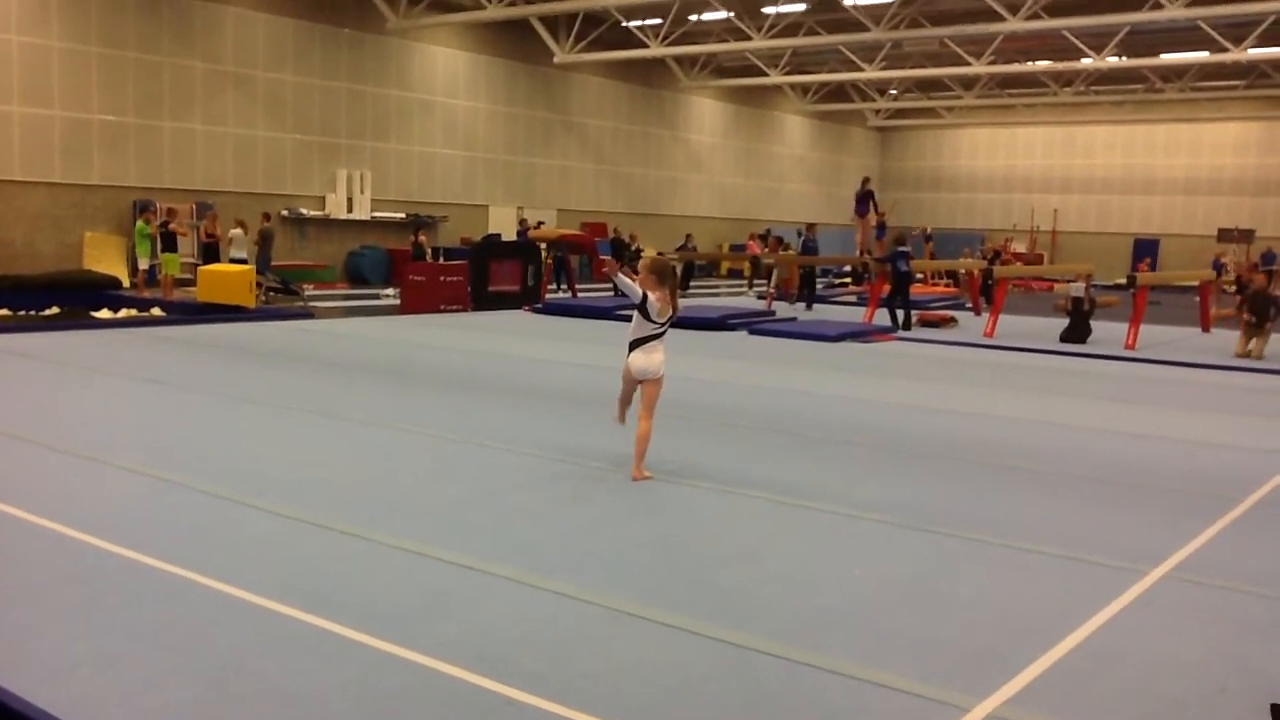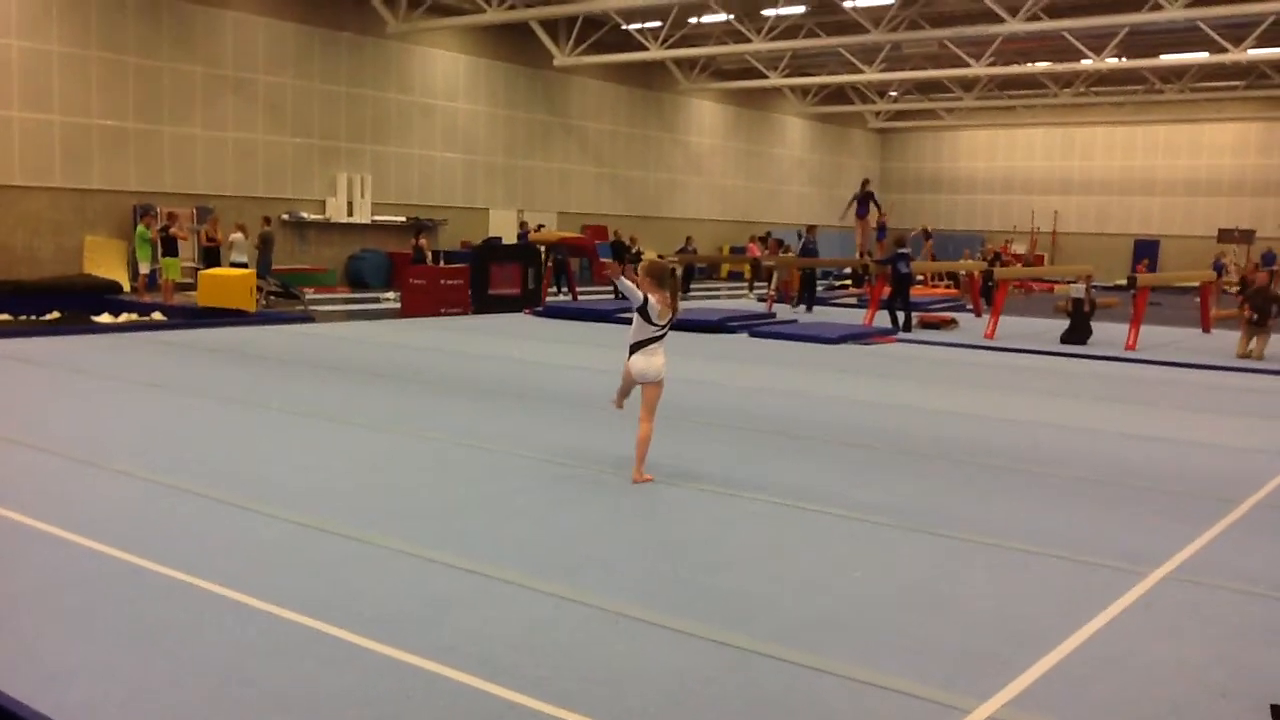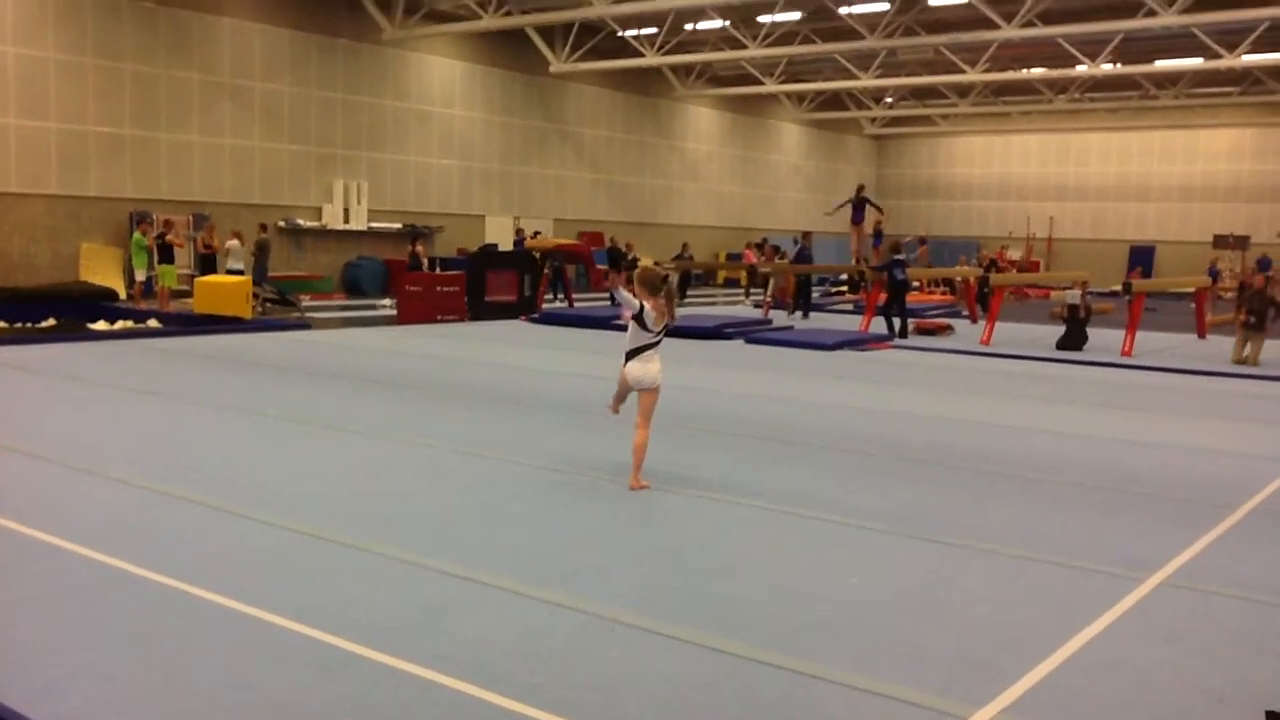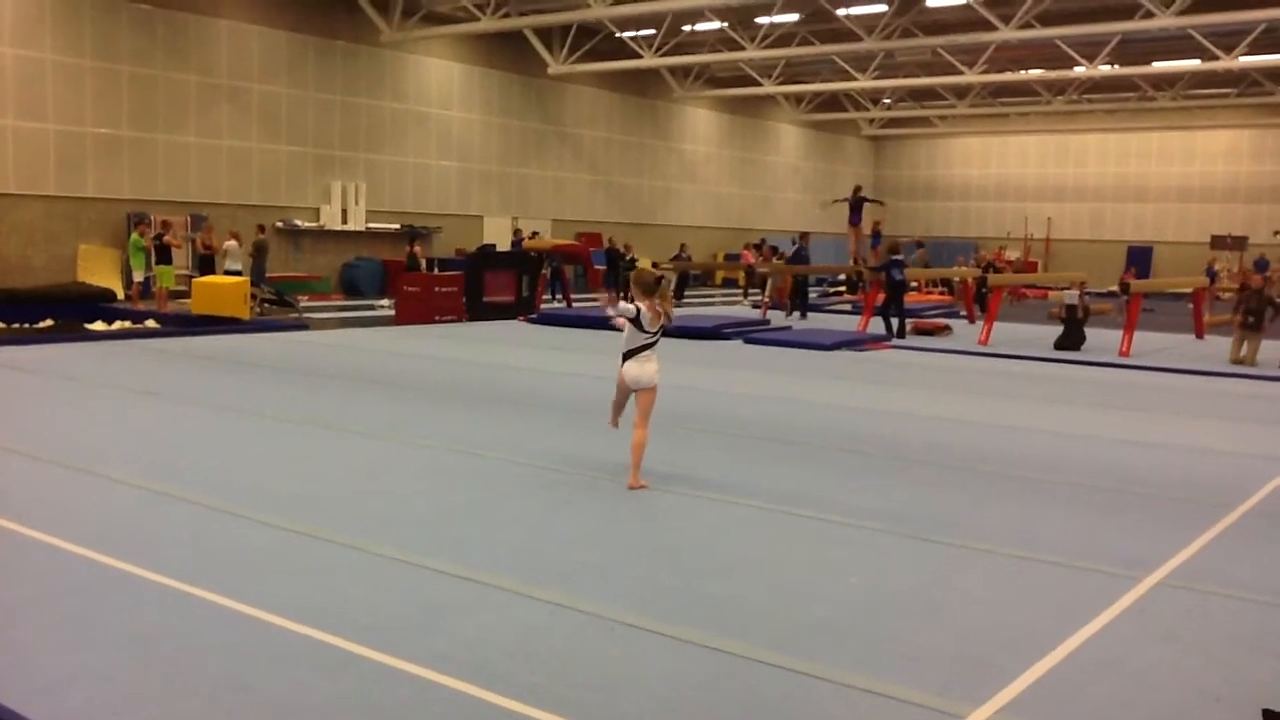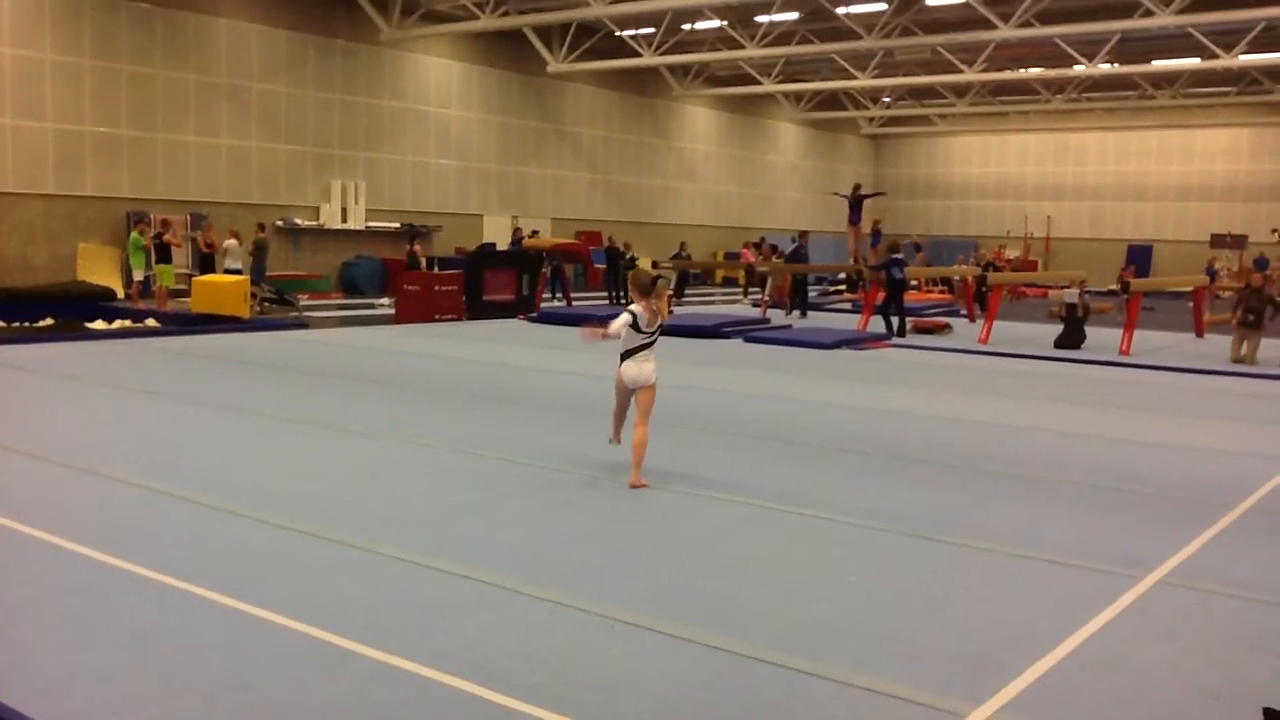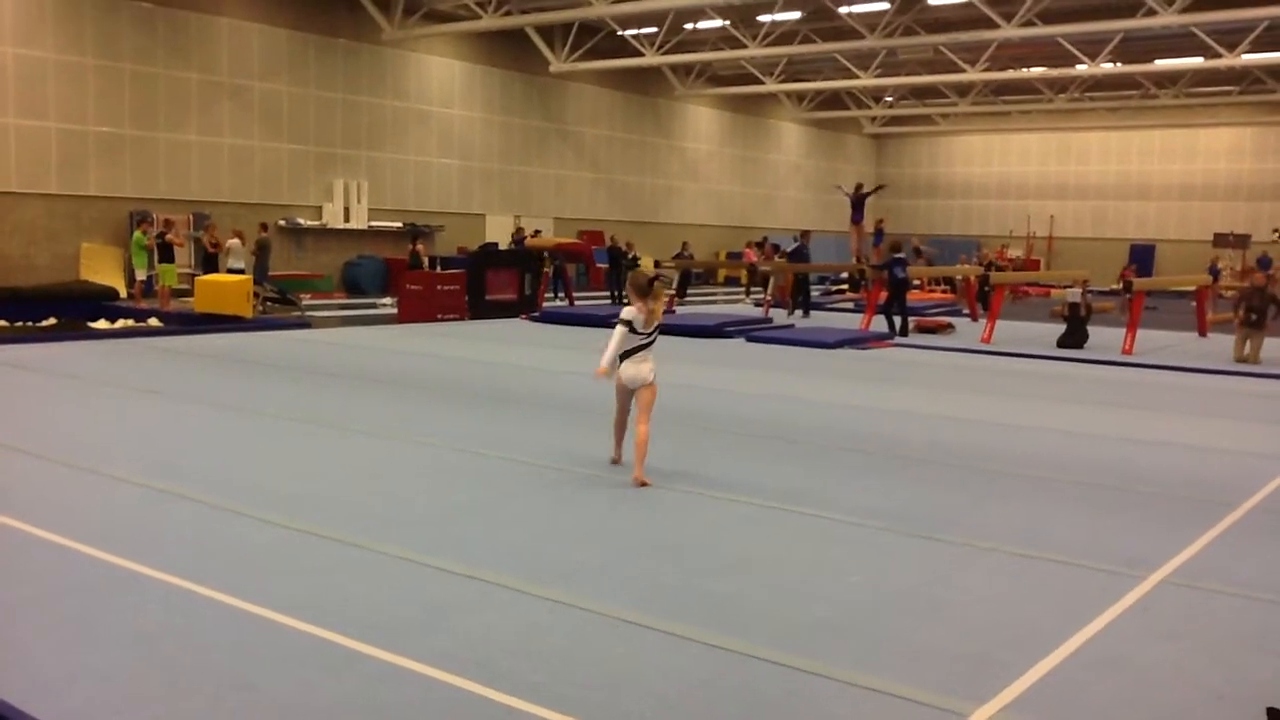
dt=0.1s
person 1, frame 1
left shoulder: (646, 299)
right shoulder: (670, 302)
left elbow: (633, 290)
left wrist: (617, 276)
right wrist: (625, 277)
left hip: (636, 359)
right hip: (656, 363)
left knee: (626, 394)
right knee: (646, 416)
left ankle: (621, 416)
right ankle: (638, 468)
person 1, frame 2
left shoulder: (647, 302)
right shoulder: (670, 304)
left elbow: (633, 293)
left wrist: (619, 278)
right wrist: (629, 278)
left hip: (636, 362)
right hip: (656, 365)
left knee: (623, 391)
right knee: (646, 419)
left ankle: (618, 401)
right ankle: (638, 471)
person 1, frame 3
left shoulder: (641, 308)
right shoulder: (666, 310)
left elbow: (630, 302)
left wrist: (617, 288)
left hip: (632, 369)
right hip: (653, 372)
left knee: (620, 396)
right knee: (643, 425)
left ankle: (614, 407)
right ankle: (636, 477)
person 1, frame 4
left shoulder: (638, 311)
right shoulder: (661, 312)
left elbow: (625, 308)
left wrist: (613, 306)
right wrist: (621, 320)
left hip: (630, 369)
right hip: (650, 372)
left knee: (619, 402)
right knee: (641, 425)
left ankle: (614, 419)
right ankle: (635, 477)
person 1, frame 5
left shoulder: (633, 312)
right shoulder: (659, 312)
left elbow: (621, 324)
left wrist: (605, 331)
left hip: (628, 370)
right hip: (648, 372)
left knee: (620, 409)
right knee: (641, 424)
left ankle: (615, 435)
right ankle: (636, 475)
person 1, frame 6
left shoulder: (628, 313)
right shoulder: (657, 313)
left elbow: (617, 339)
left wrist: (606, 365)
left hip: (627, 369)
right hip: (647, 371)
left knee: (622, 414)
right knee: (643, 422)
left ankle: (617, 453)
right ankle: (639, 472)
